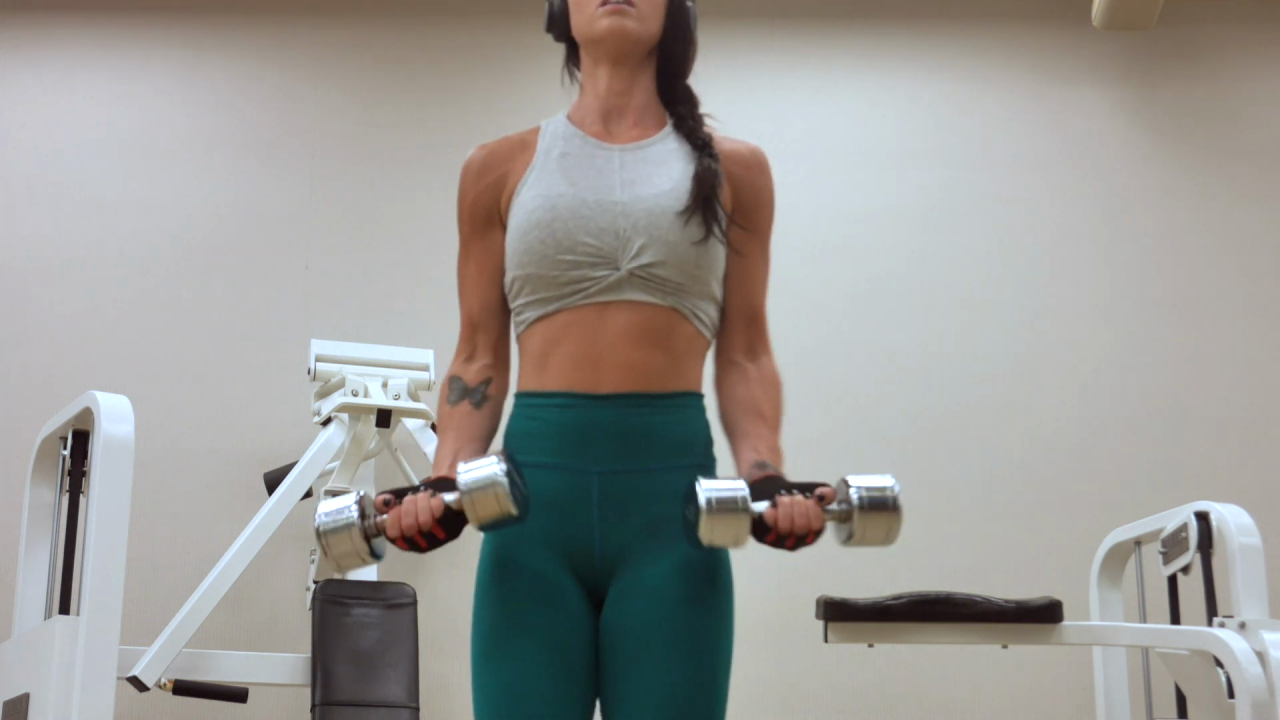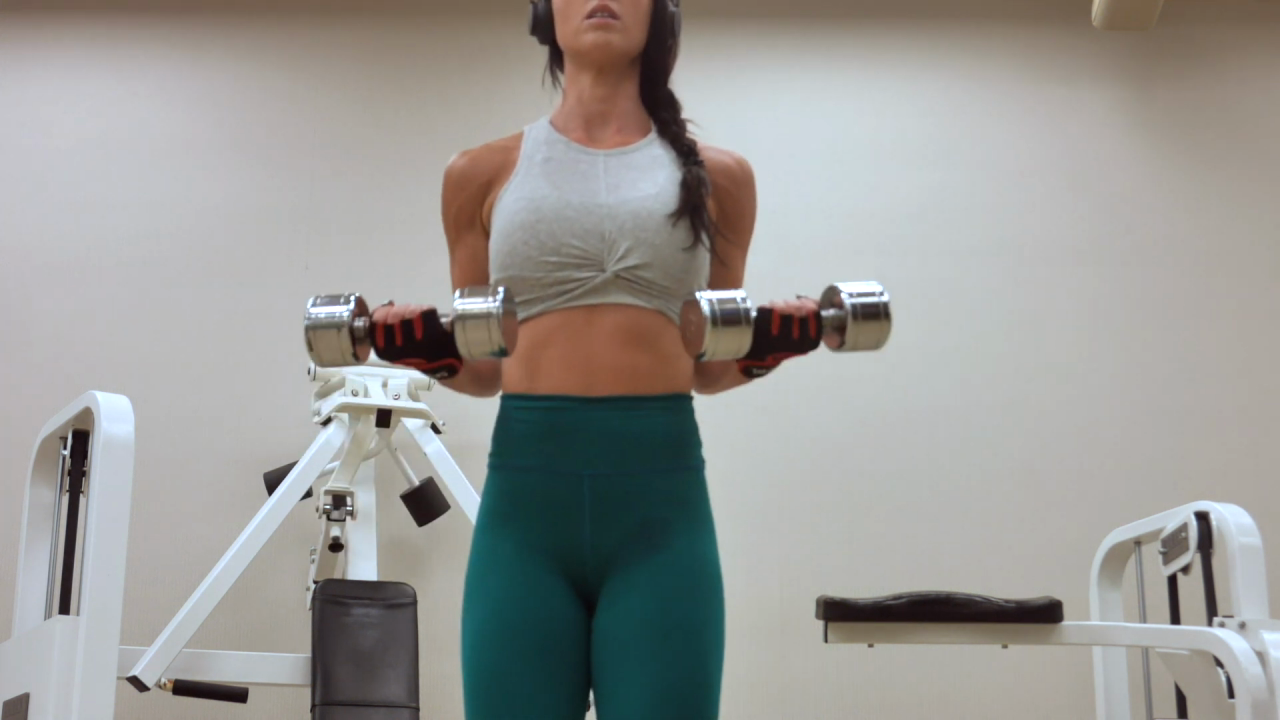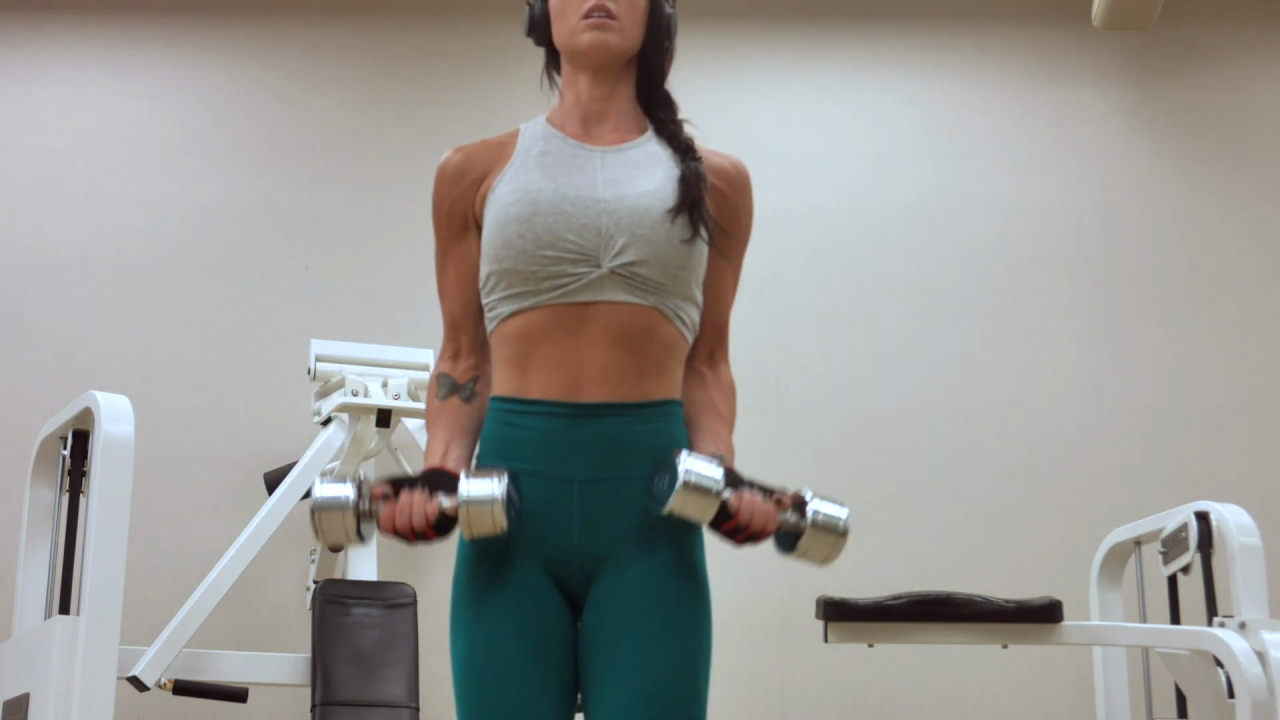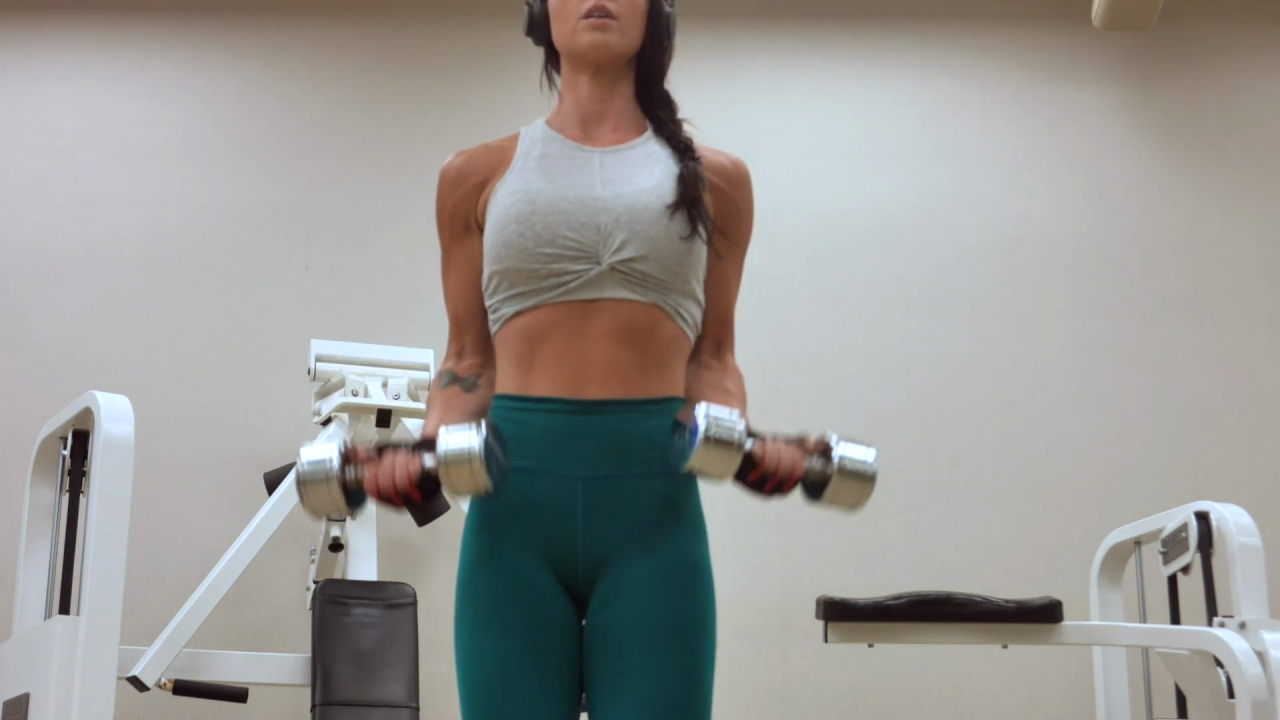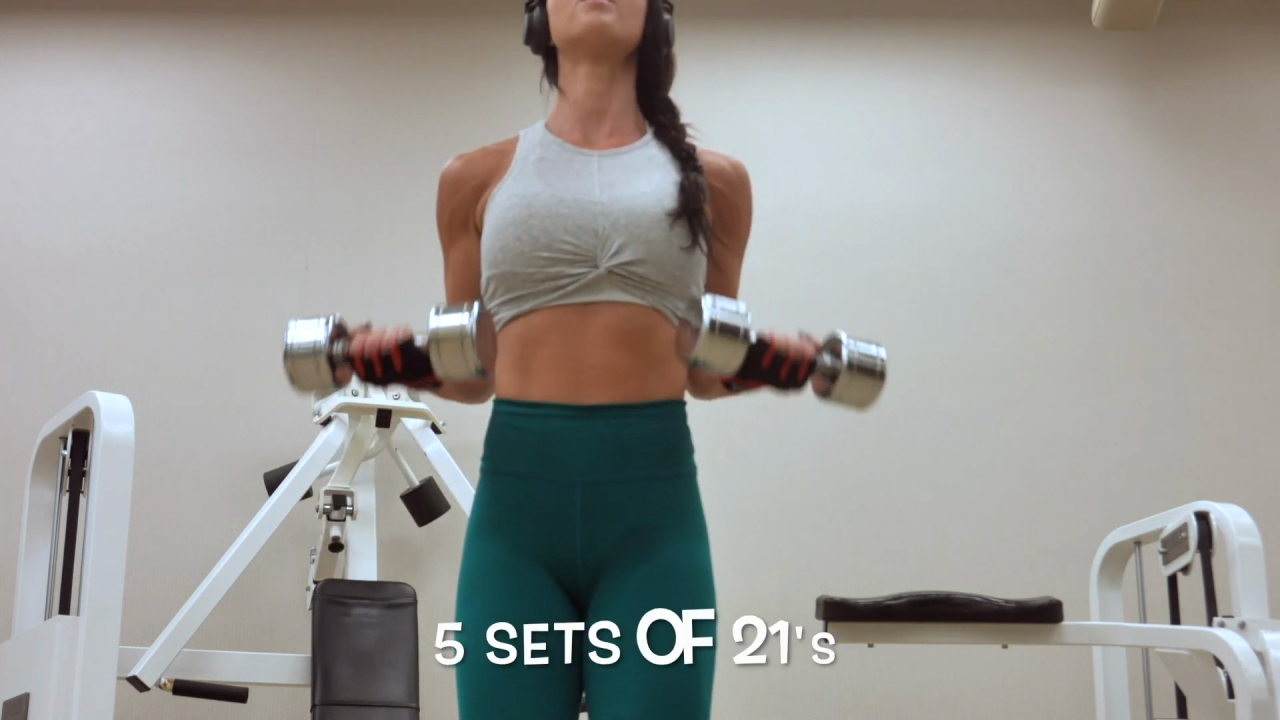
dt=1s
person 1, frame 1
left shoulder: (732, 168)
right shoulder: (499, 169)
left elbow: (745, 355)
right elbow: (479, 358)
left wrist: (767, 480)
right wrist: (445, 483)
left hip: (671, 487)
right hip: (536, 486)
person 1, frame 2
left shoulder: (716, 177)
right shoulder: (481, 174)
right elbow: (481, 361)
left wrist: (761, 350)
right wrist: (434, 353)
left hip: (661, 498)
right hip: (524, 495)
person 1, frame 3
left shoulder: (713, 180)
right shoulder: (475, 172)
left elbow: (705, 362)
right elbow: (463, 356)
right wrist: (437, 475)
left hip: (649, 501)
right hip: (512, 496)
person 1, frame 4
left shoulder: (713, 177)
right shoulder: (477, 175)
left elbow: (711, 355)
right elbow: (469, 355)
right wrist: (430, 449)
left hip: (654, 497)
right hip: (517, 492)
person 1, frame 5
left shoulder: (712, 179)
right shoulder: (477, 178)
left wrist: (759, 364)
right wrist: (416, 362)
left hip: (654, 502)
right hip: (518, 497)
